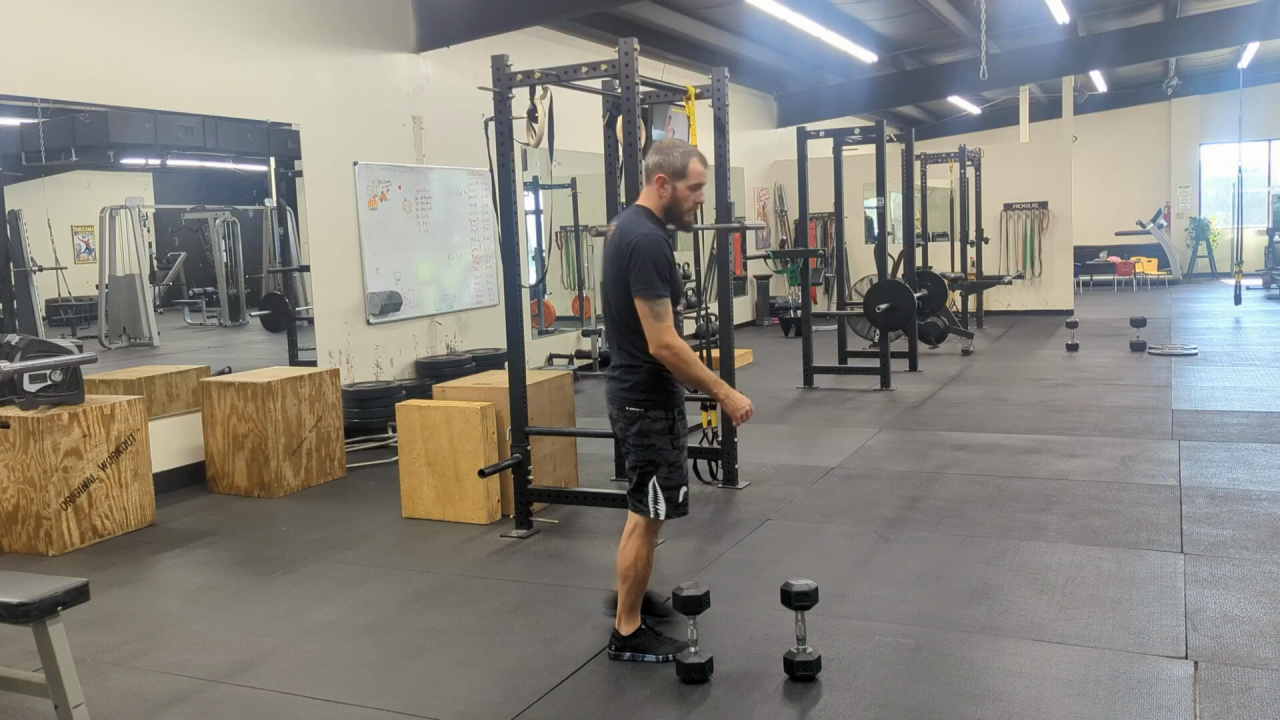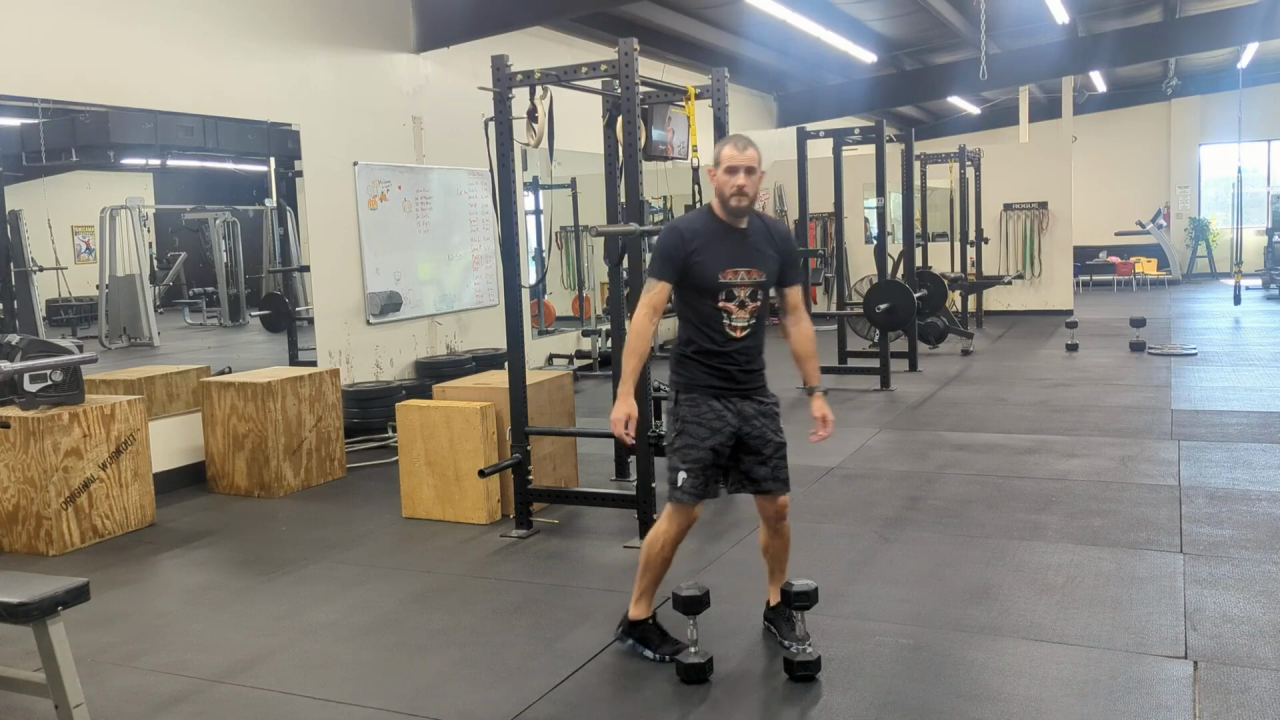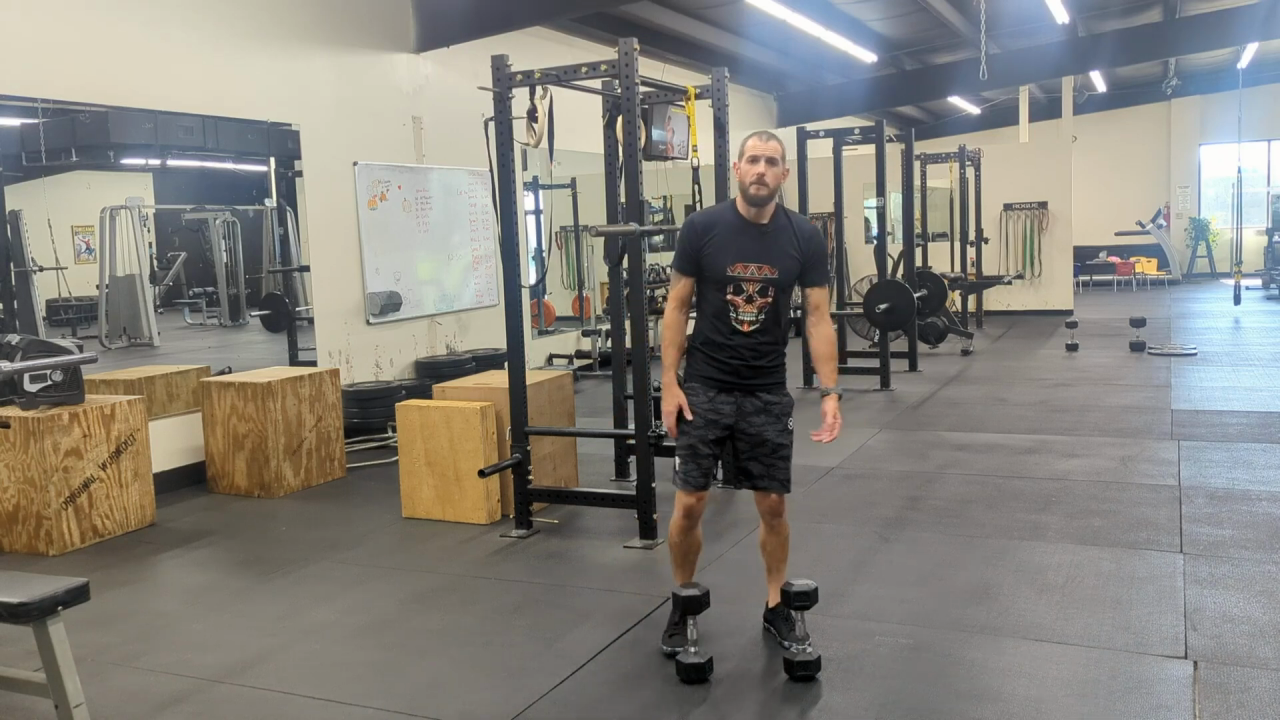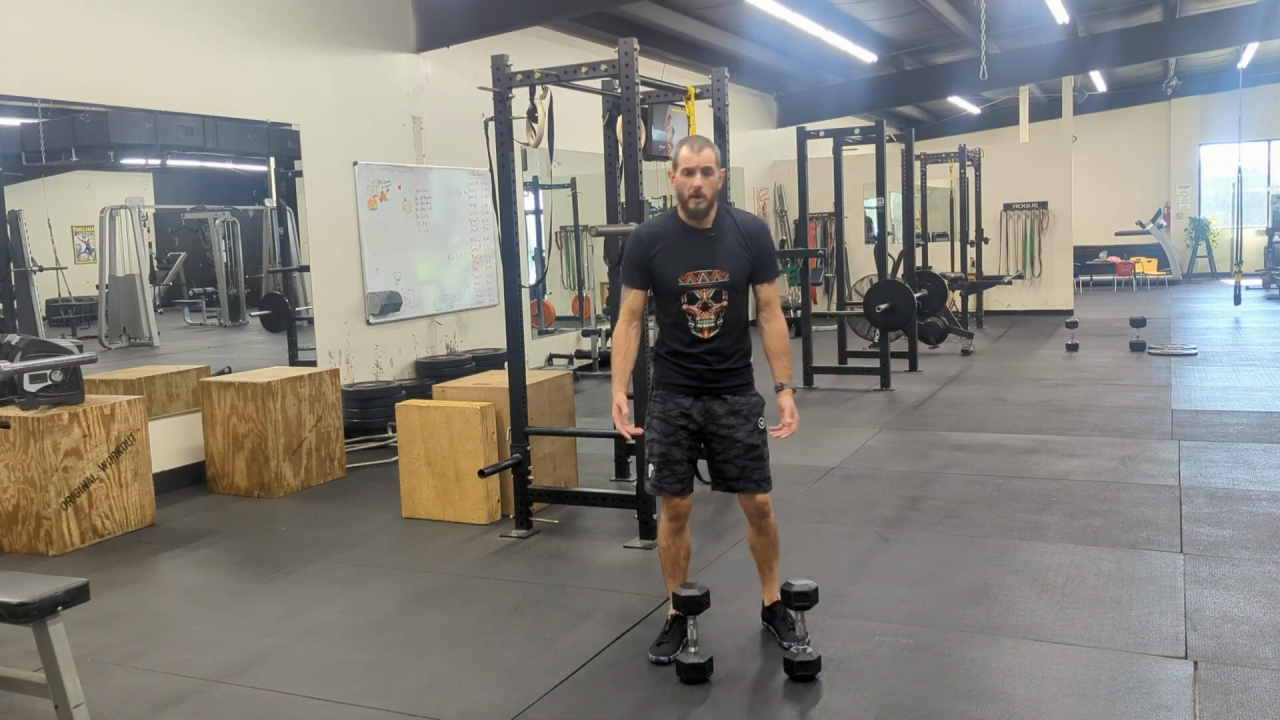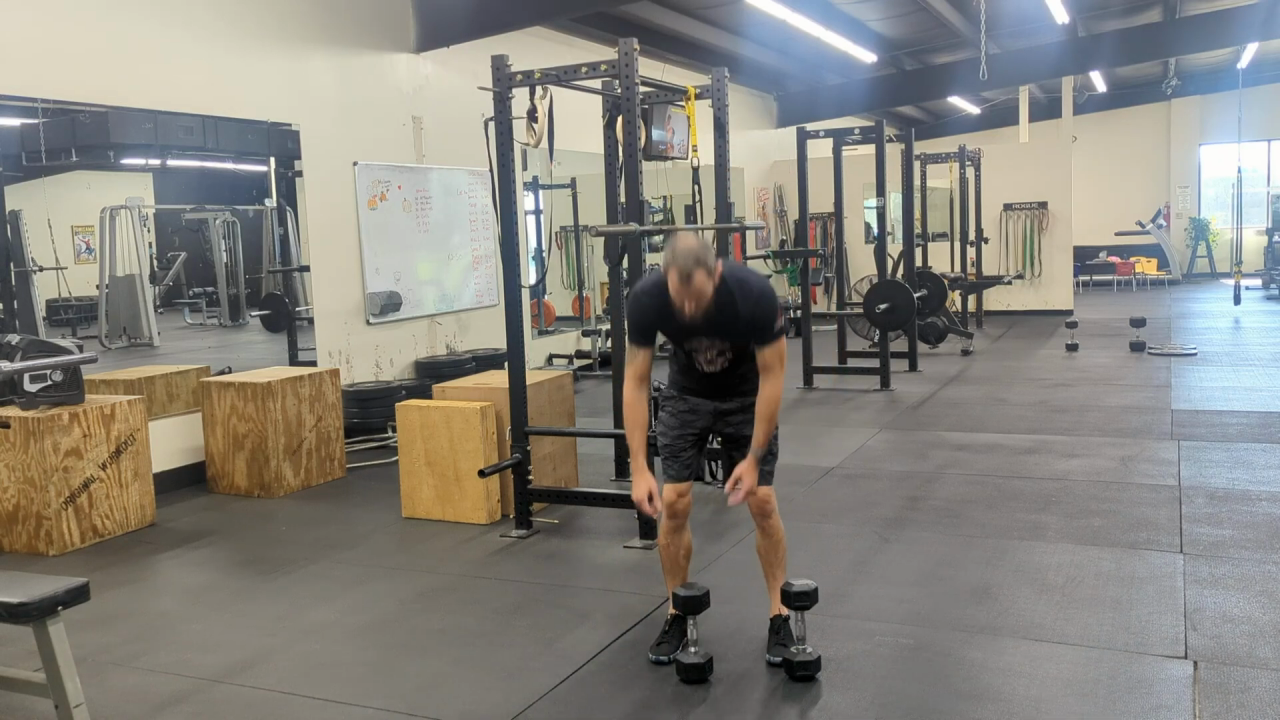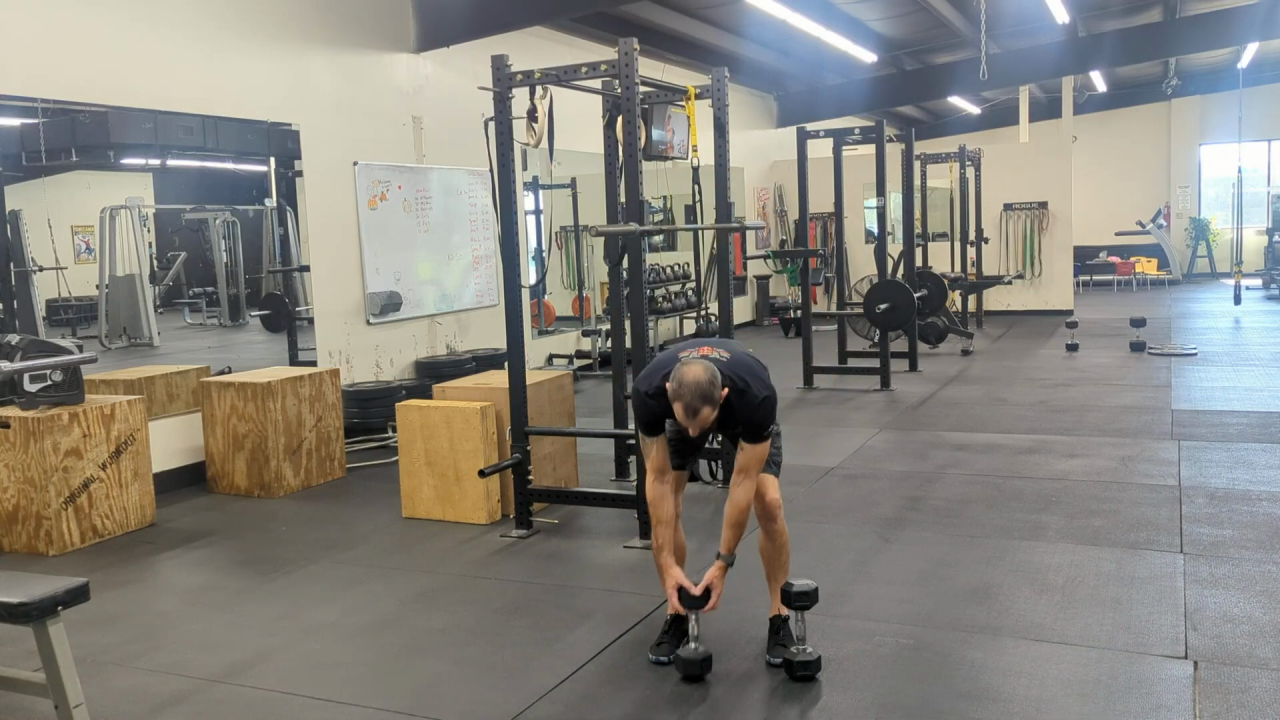
dt=0.5s
person 1, frame 1
left shoulder: (640, 232)
right shoulder: (643, 242)
right elbow: (663, 343)
right wrist: (723, 393)
left hip: (653, 396)
right hip: (646, 402)
left knee: (658, 505)
right knee: (649, 516)
left ankle: (633, 594)
right ankle: (627, 632)
person 1, frame 2
left shoulder: (777, 236)
right shoulder: (683, 235)
left elbow: (797, 318)
right elbow: (647, 314)
left wrist: (815, 391)
right wrist: (626, 393)
left hip: (755, 395)
right hip: (699, 396)
left knee: (777, 507)
right knee: (682, 512)
left ankle: (776, 606)
right ankle: (637, 619)
person 1, frame 3
left shoulder: (804, 237)
right shoulder: (702, 227)
left elbow: (818, 318)
right elbow: (677, 307)
left wrist: (830, 393)
right wrist: (669, 383)
left hip: (767, 393)
right hip: (705, 389)
left knee: (772, 504)
right knee: (689, 503)
left ankle: (775, 606)
right ankle: (683, 608)
person 1, frame 4
left shoulder: (750, 232)
right shoulder: (648, 240)
left elbow: (770, 312)
right elbow: (630, 321)
left wrist: (784, 387)
right wrist: (619, 391)
left hip: (736, 394)
right hip: (672, 396)
left knee: (758, 505)
right knee: (674, 509)
left ankle: (773, 603)
right ankle: (679, 615)
person 1, frame 5
left shoulder: (754, 292)
right shoulder: (646, 297)
left elbow: (772, 376)
right elbow: (636, 382)
left wrist: (754, 459)
right wrist: (639, 469)
left hip: (745, 396)
right hip: (685, 397)
left knee: (762, 502)
right knee: (673, 502)
left ankle: (779, 616)
right ankle: (679, 616)
person 1, frame 6
left shoulder: (756, 394)
right shoulder: (649, 390)
left elbow: (743, 482)
right elbow: (658, 478)
left wrist: (722, 563)
right wrist: (668, 565)
left hip: (744, 417)
right hip: (681, 408)
left knee: (768, 502)
right knee: (665, 503)
left ankle: (779, 617)
right ankle: (676, 617)
